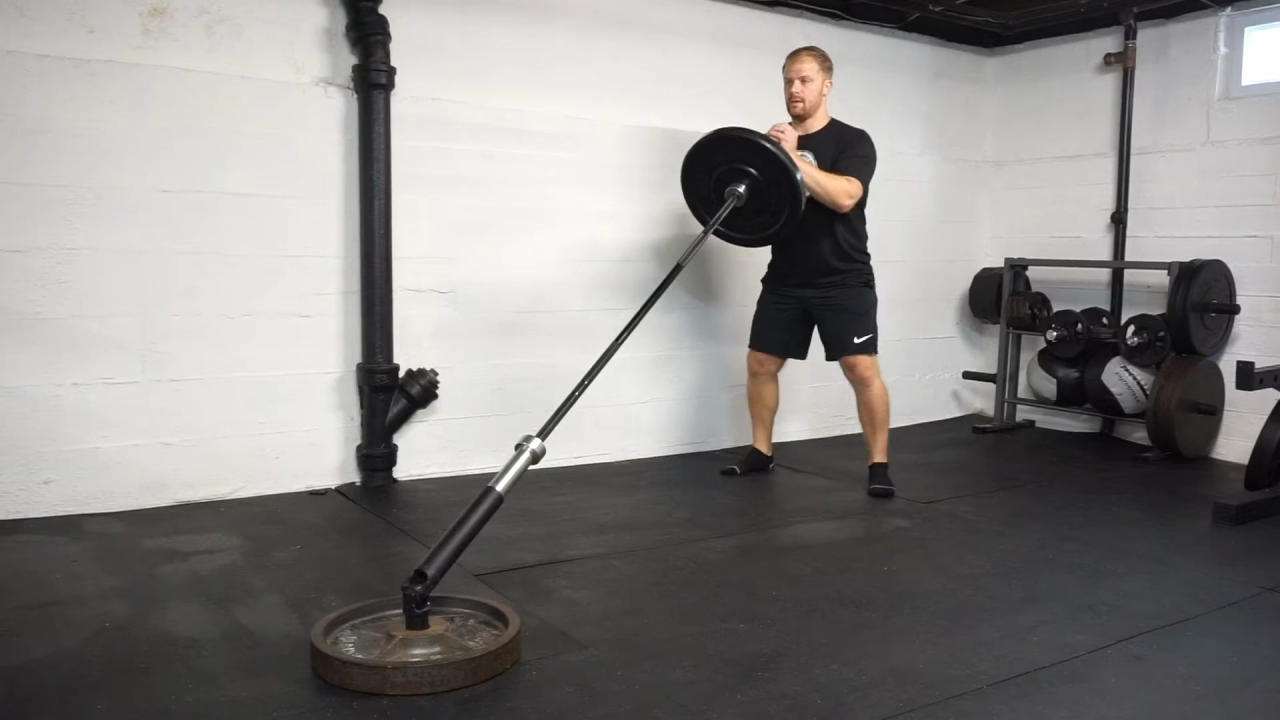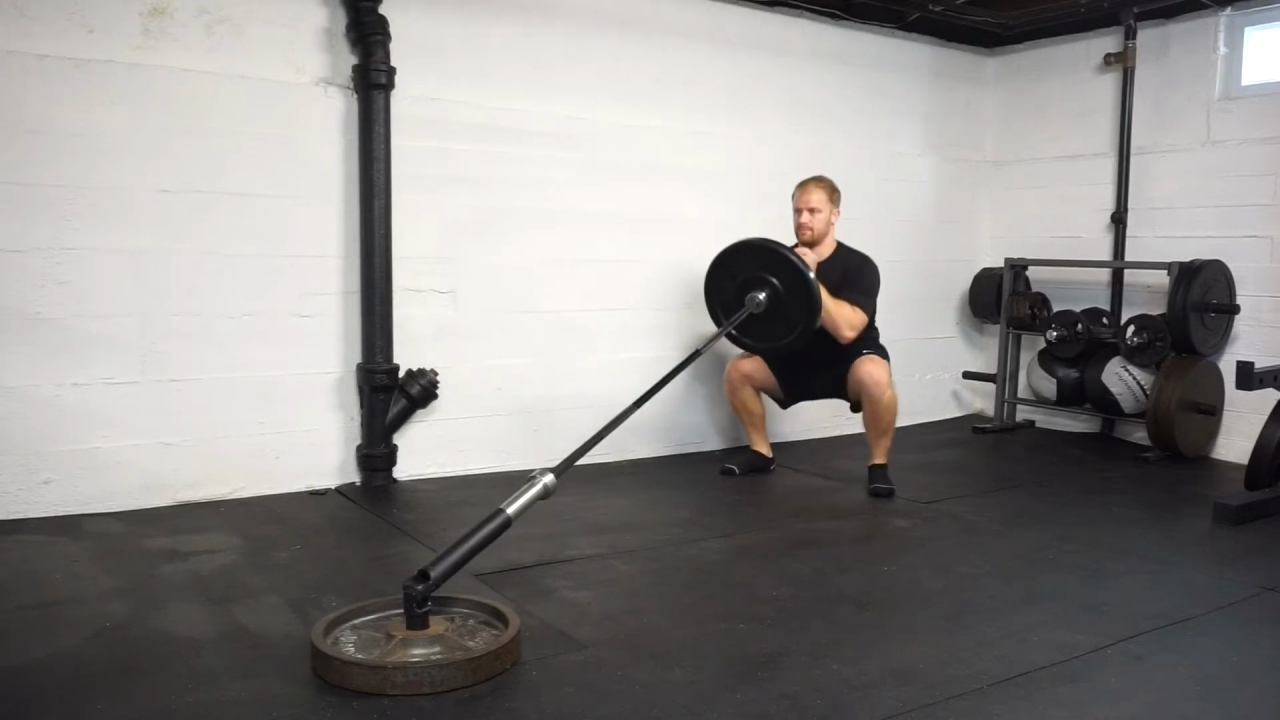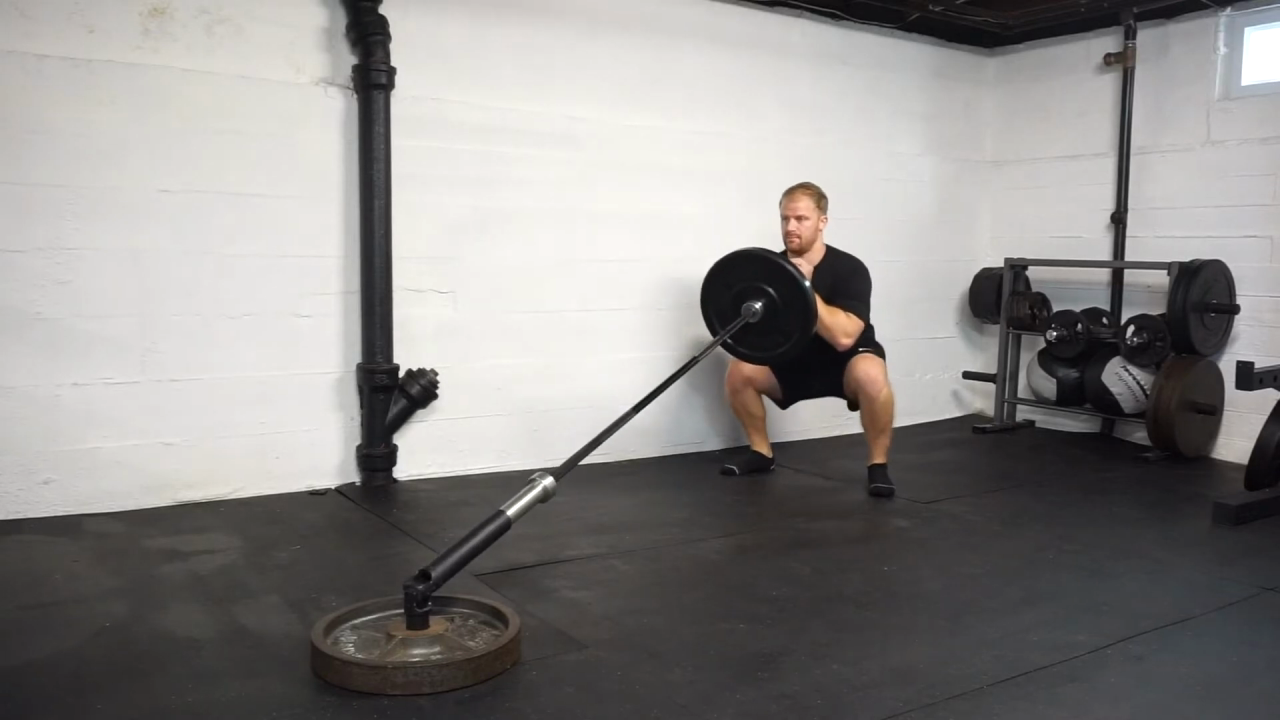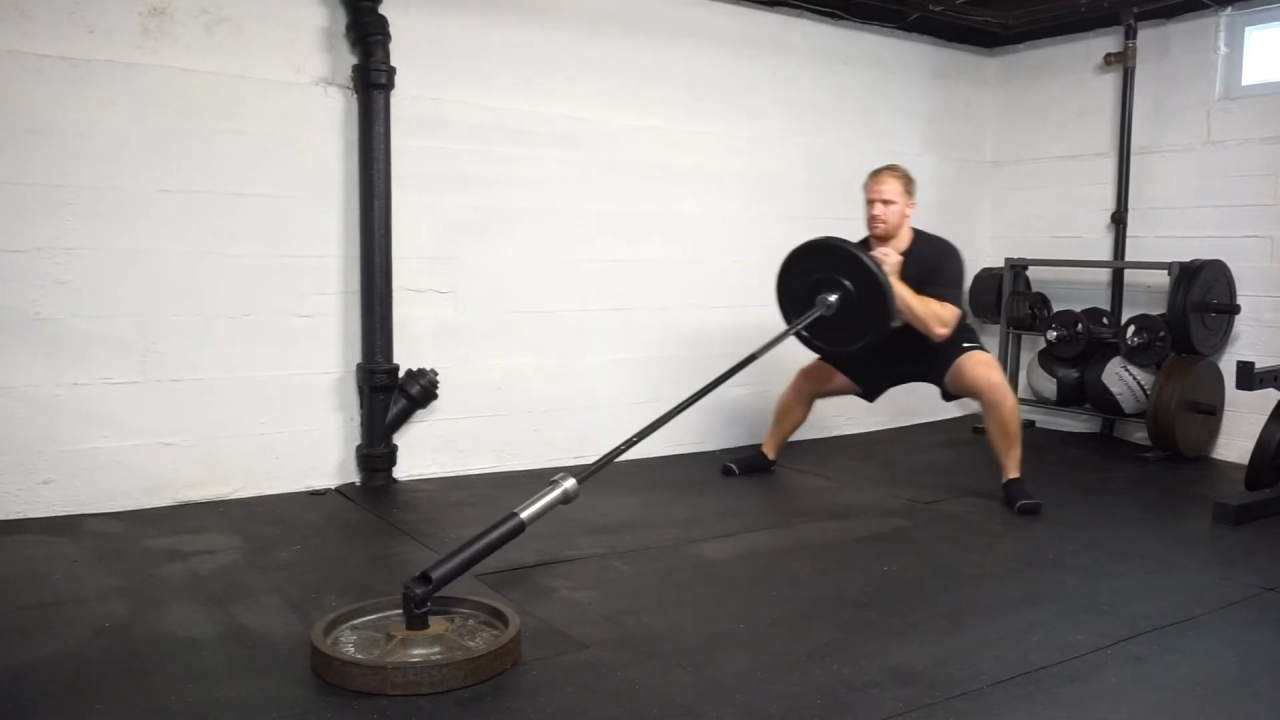
dt=1s
person 1, frame 1
left shoulder: (851, 141)
right shoulder: (773, 141)
left elbow: (844, 196)
left wrist: (793, 158)
left hip: (842, 279)
right hip: (785, 279)
left knee: (862, 370)
right knee: (760, 365)
left ankle: (879, 464)
right ankle: (761, 451)
person 1, frame 2
left shoulder: (858, 266)
left elbow: (847, 330)
left hip: (849, 363)
right hip: (800, 359)
left knee: (874, 376)
right knee: (739, 371)
left ankle: (878, 465)
right ankle: (761, 452)
person 1, frame 3
left shoulder: (848, 269)
left elbow: (844, 337)
left hip: (850, 357)
right hip: (799, 358)
left knee: (870, 377)
right knee: (739, 373)
left ankle: (878, 465)
right ankle: (761, 452)
person 1, frame 4
left shoulder: (940, 255)
left elbow: (939, 328)
left wrist: (893, 281)
left hip: (941, 347)
right hip: (882, 346)
left knee: (992, 383)
right knee: (808, 381)
left ankle: (1012, 480)
right ankle: (766, 454)
